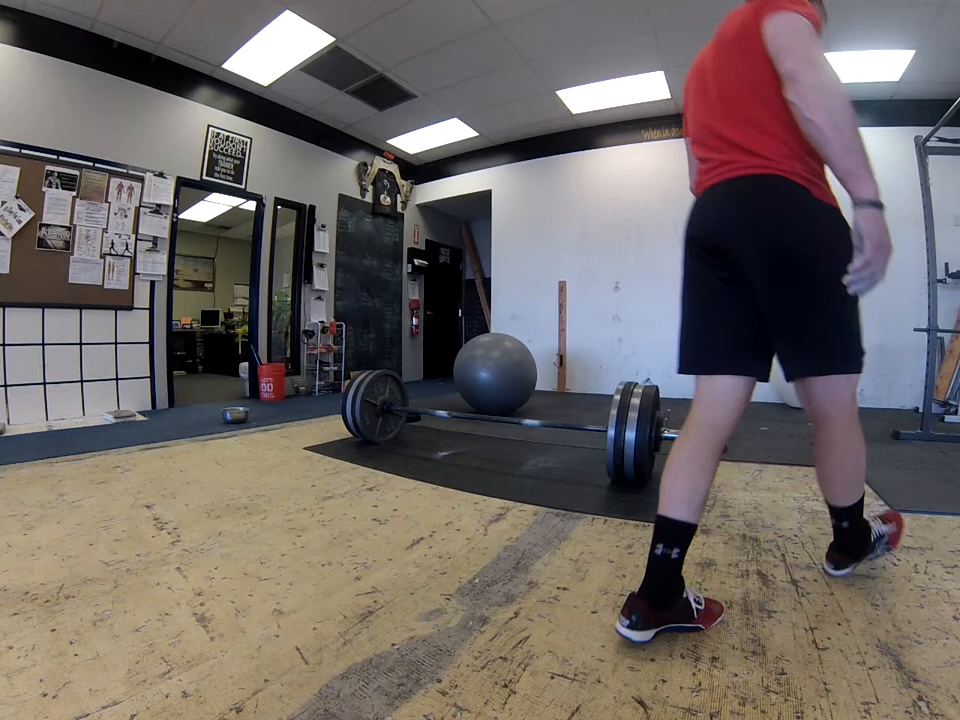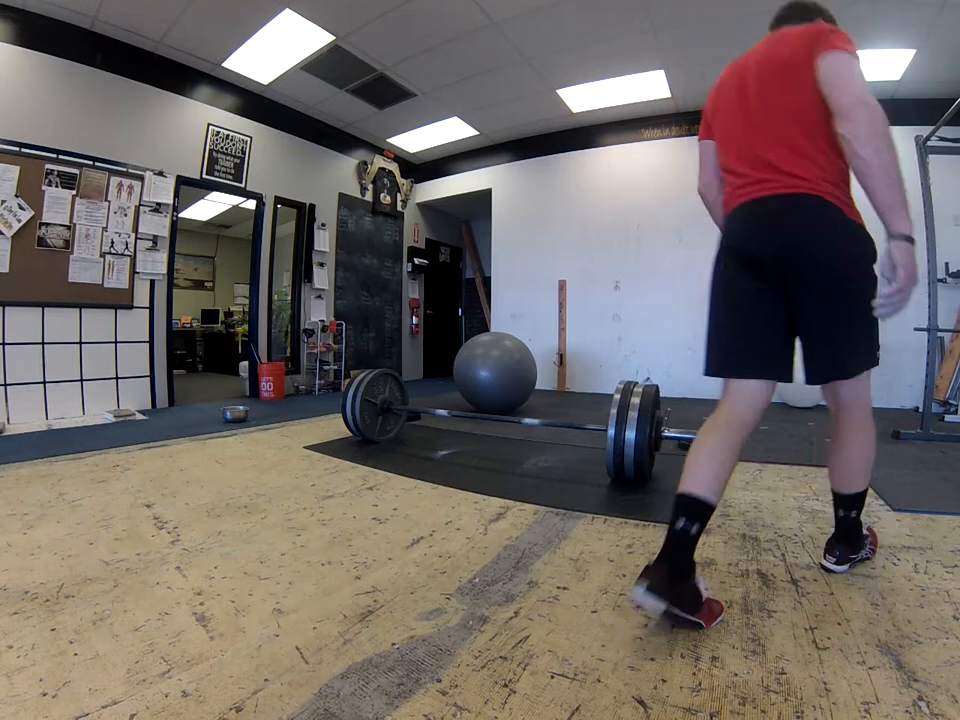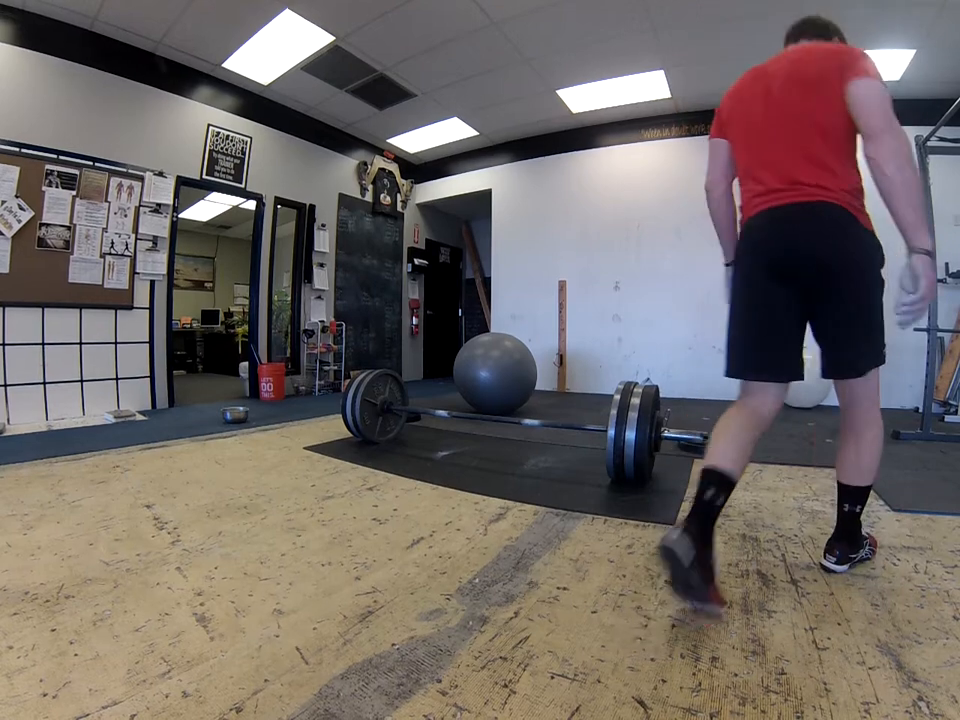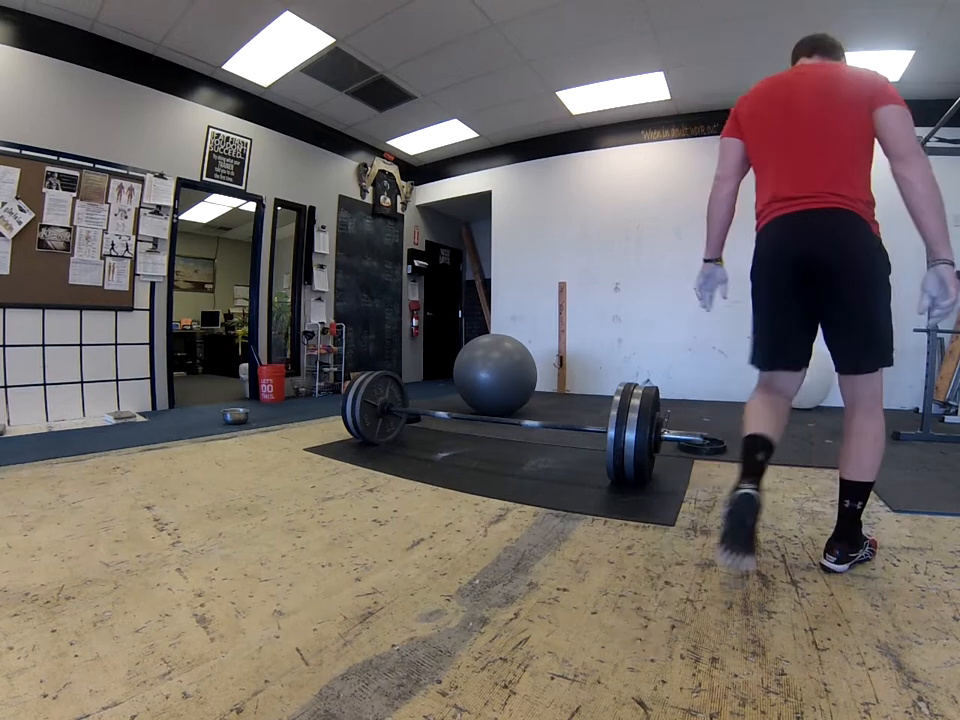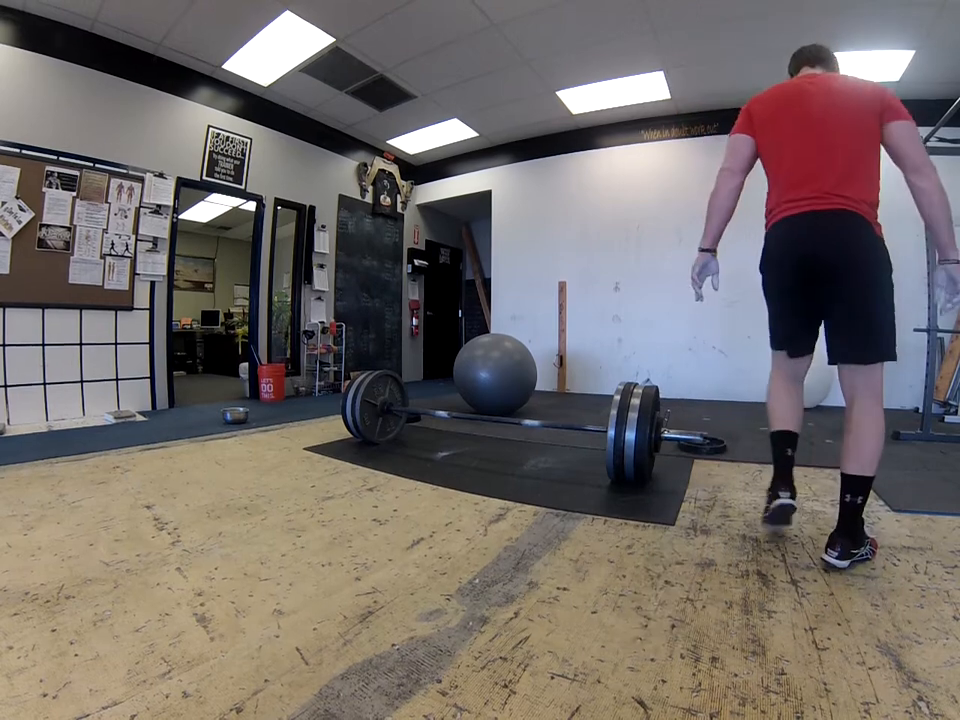
dt=0.1s
person 1, frame 1
left shoulder: (708, 60)
right elbow: (809, 85)
right wrist: (866, 202)
left hip: (713, 218)
right hip: (784, 209)
left knee: (714, 411)
right knee: (832, 400)
person 1, frame 2
left shoulder: (729, 79)
left elbow: (709, 185)
right elbow: (858, 116)
right wrist: (900, 233)
left hip: (746, 233)
right hip: (818, 226)
left knee: (739, 407)
right knee: (850, 399)
right ankle: (847, 538)
person 1, frame 3
left shoulder: (740, 89)
right shoulder: (846, 58)
left elbow: (718, 184)
right elbow: (885, 142)
left wrist: (732, 254)
right wrist: (920, 250)
left hip: (760, 240)
right hip: (835, 232)
left knee: (757, 400)
right knee: (861, 398)
right ankle: (846, 538)
person 1, frame 4
left shoulder: (753, 99)
right shoulder: (867, 83)
left elbow: (724, 181)
right elbow: (909, 162)
left wrist: (712, 256)
left hip: (777, 244)
right hip: (848, 238)
left knee: (774, 387)
right knee: (863, 399)
left ankle: (749, 487)
right ankle: (846, 538)
person 1, frame 5
left shoulder: (761, 104)
right shoulder: (872, 95)
left elbow: (729, 176)
left wrist: (707, 247)
left hip: (786, 241)
right hip: (853, 239)
left knee: (787, 366)
right knee: (864, 391)
left ankle: (783, 481)
right ankle: (847, 532)
